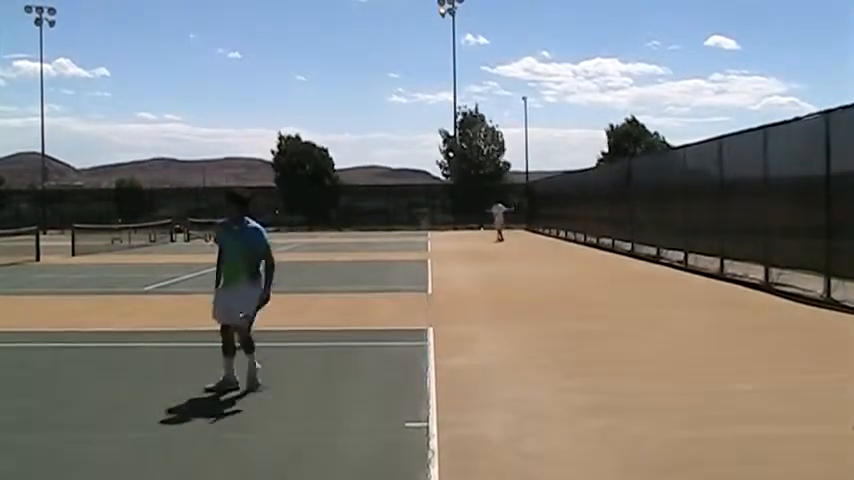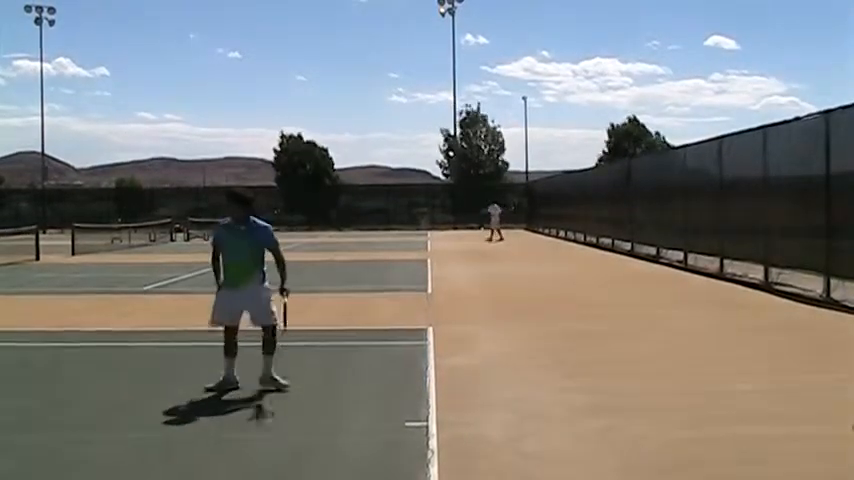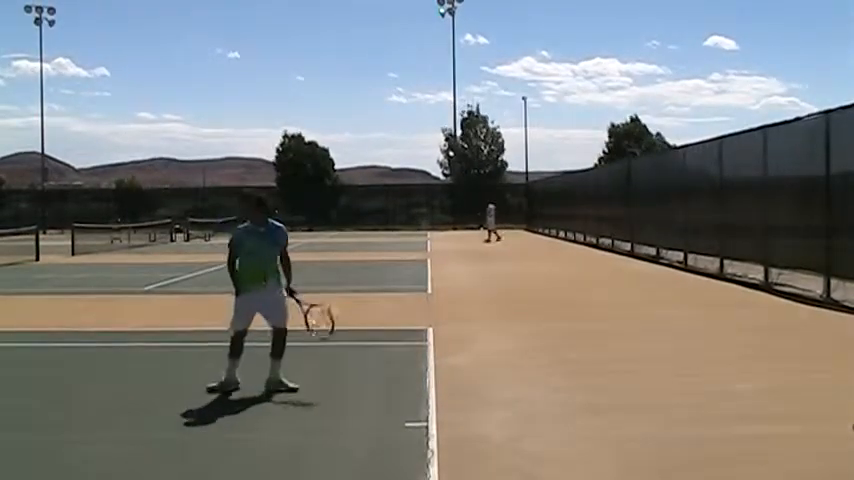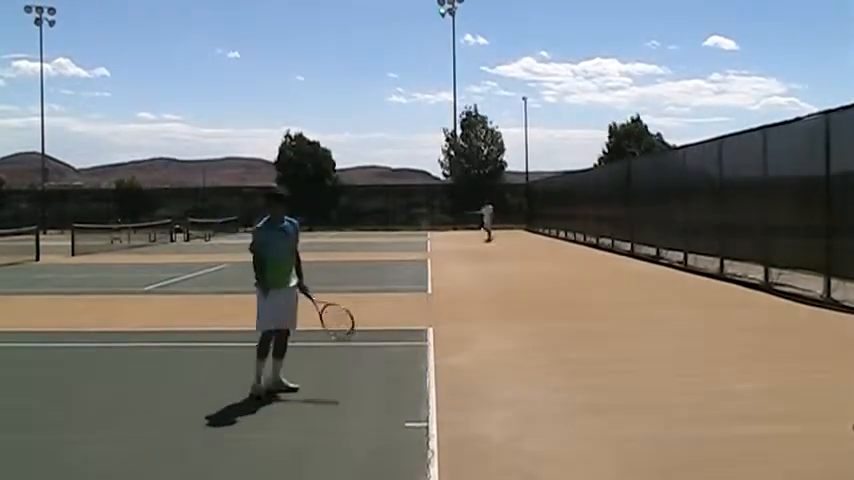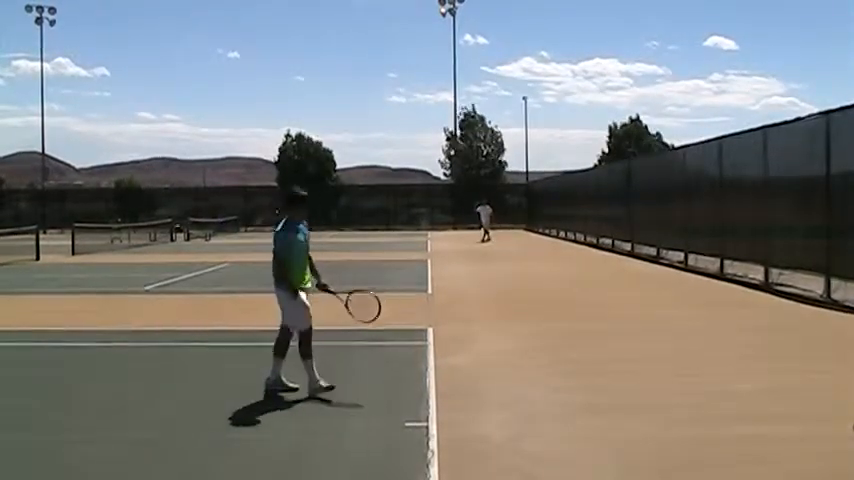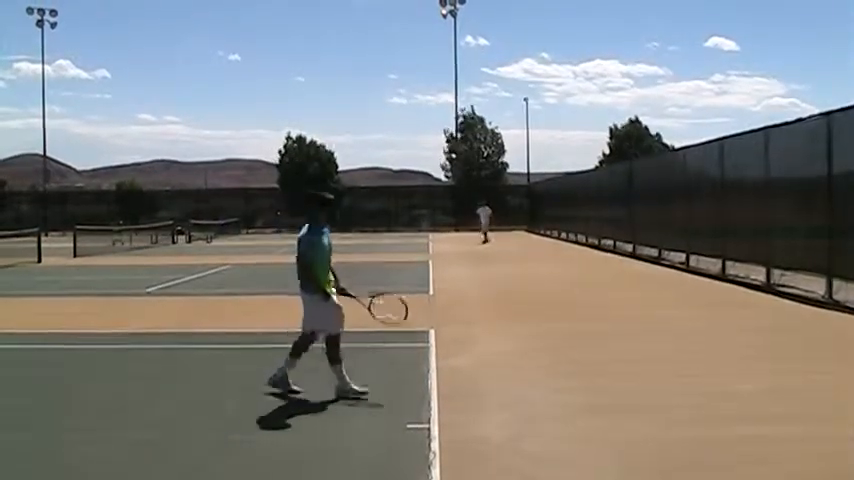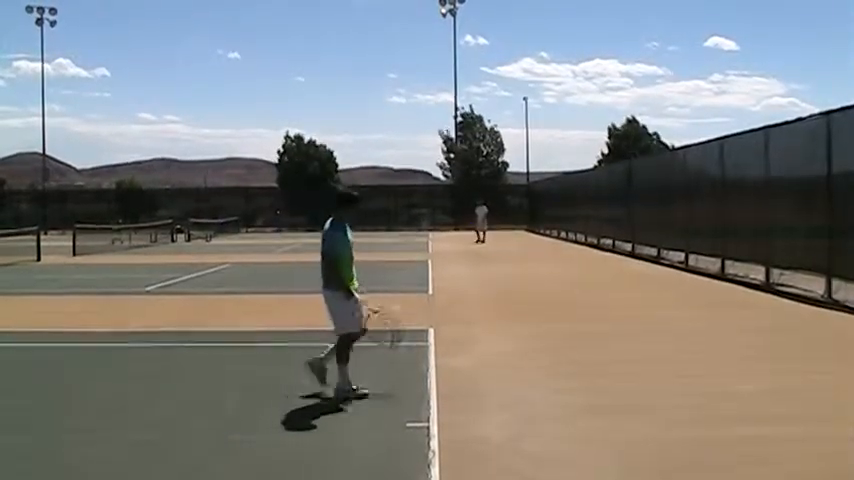
dt=0.2s
person 1, frame 1
left shoulder: (255, 231)
right shoulder: (223, 228)
left elbow: (269, 261)
left wrist: (267, 289)
right wrist: (218, 281)
left hip: (249, 287)
right hip: (227, 287)
left knee: (243, 330)
right knee: (226, 330)
left ankle: (252, 369)
right ankle: (229, 377)
person 1, frame 2
left shoulder: (262, 230)
right shoulder: (222, 230)
left elbow: (277, 256)
right elbow: (215, 256)
left wrist: (283, 283)
right wrist: (218, 281)
left hip: (255, 287)
right hip: (230, 288)
left knee: (269, 327)
right knee: (229, 331)
left ankle: (267, 374)
right ankle: (229, 378)
person 1, frame 3
left shoulder: (279, 230)
right shoulder: (241, 233)
left elbow: (284, 258)
right elbow: (231, 261)
left wrist: (289, 283)
right wrist: (237, 288)
left hip: (274, 290)
right hip: (247, 291)
left knee: (280, 331)
right knee: (239, 333)
left ankle: (274, 378)
right ankle: (229, 379)
person 1, frame 4
left shoulder: (292, 226)
right shoulder: (261, 230)
right elbow: (257, 262)
left wrist: (300, 279)
right wrist: (264, 287)
left hip: (288, 287)
right hip: (270, 289)
left knee: (284, 331)
right knee: (269, 332)
left ankle: (276, 378)
right ankle: (258, 381)
person 1, frame 5
left shoulder: (303, 227)
right shoulder: (283, 232)
right elbow: (279, 265)
left wrist: (317, 278)
right wrist: (292, 289)
left hip: (301, 286)
right hip: (289, 290)
left knee: (287, 331)
right knee: (305, 331)
left ankle: (274, 378)
right ankle: (314, 383)
person 1, frame 6
left shoulder: (323, 231)
right shoulder: (308, 236)
right elbow: (304, 269)
left wrist: (337, 284)
right wrist: (323, 292)
left hip: (324, 292)
right hip: (315, 294)
left knee: (309, 335)
right knee: (333, 335)
left ankle: (281, 376)
right ankle: (343, 385)
person 1, frame 7
left shoulder: (343, 227)
right shoulder: (333, 231)
right elbow: (329, 264)
right wrist: (346, 289)
left hip: (347, 288)
right hip: (339, 291)
left knee: (358, 331)
right knee: (348, 334)
left ankle: (319, 361)
right ankle: (343, 386)
